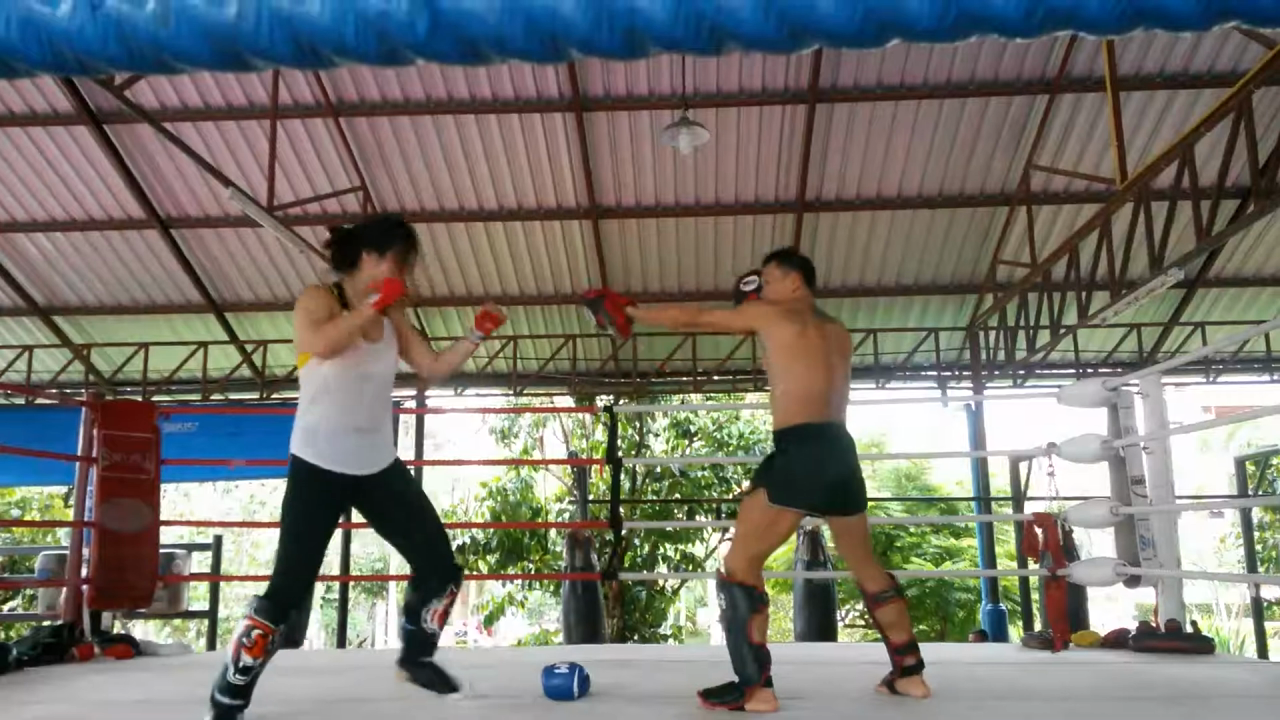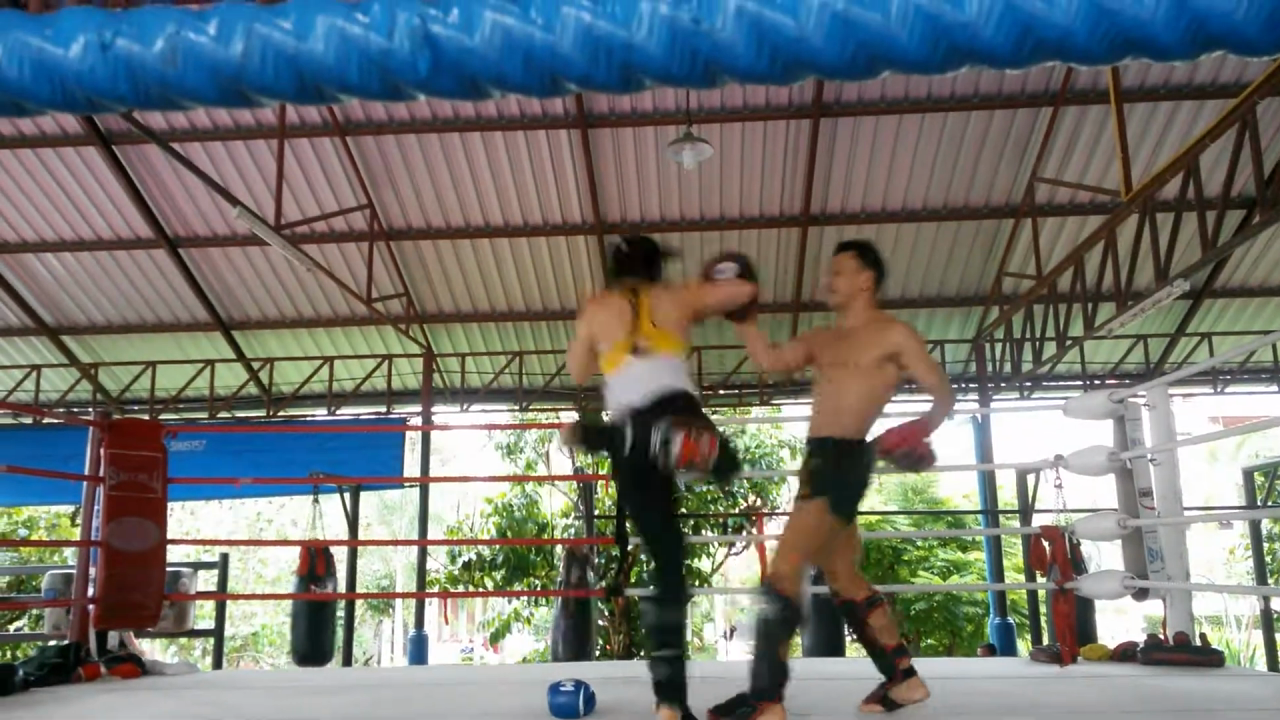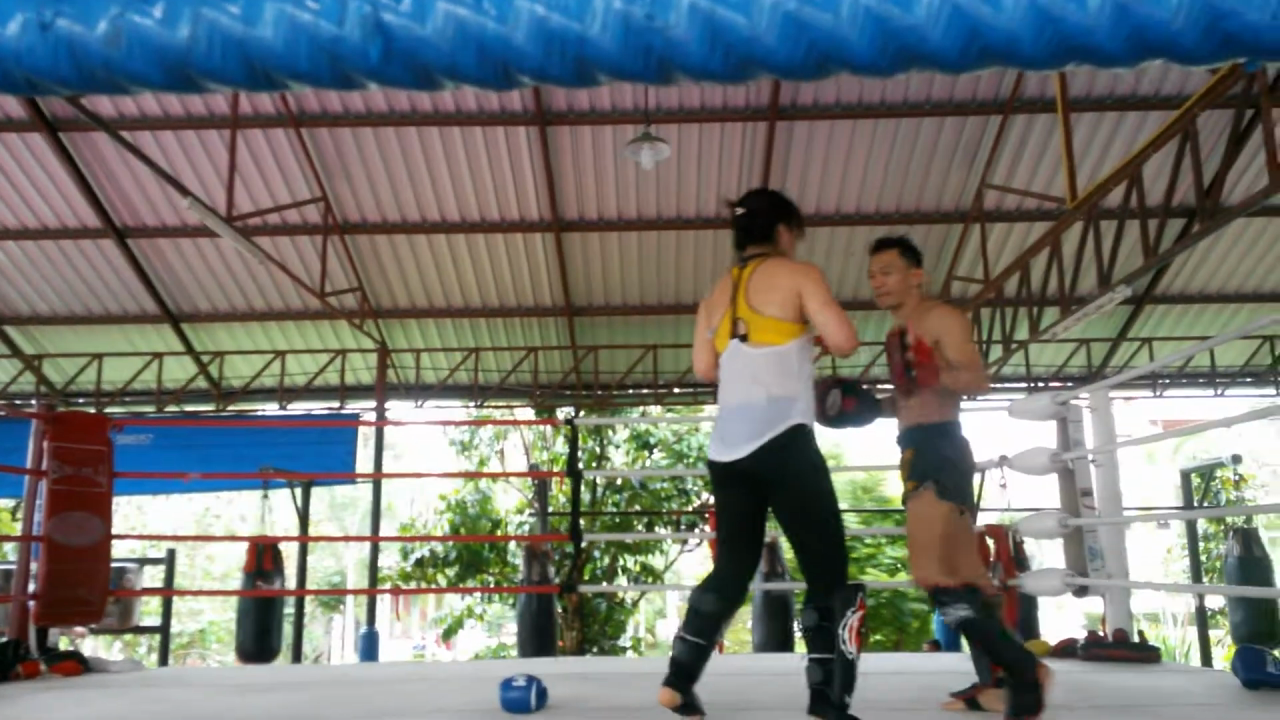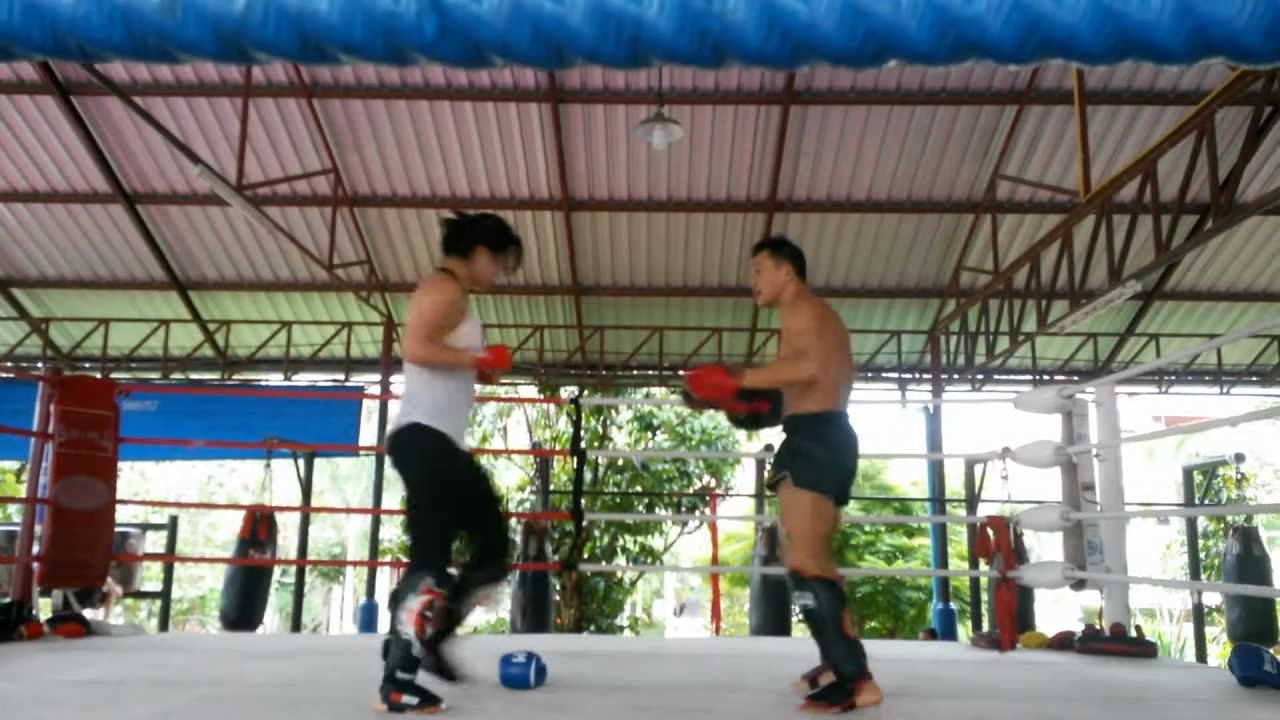
dt=1s
person 1, frame 1
left shoulder: (392, 318)
right shoulder: (317, 300)
left elbow: (435, 368)
right elbow: (321, 345)
left wrist: (477, 336)
right wrist: (373, 303)
left hip: (380, 469)
right hip: (317, 469)
left knee: (439, 565)
right knee: (288, 589)
left ankle: (416, 656)
person 1, frame 2
left shoulder: (595, 312)
right shoulder: (675, 296)
left elbow: (579, 375)
right elbow: (745, 292)
right wrist: (696, 302)
left hip: (633, 439)
right hip: (670, 409)
left knee: (668, 567)
right ankle: (616, 436)
person 1, frame 3
left shoulder: (719, 291)
right shoulder: (798, 274)
left elbow: (704, 368)
right elbow: (844, 340)
right wrist: (815, 339)
left hip: (728, 449)
right hip: (782, 440)
left knee: (732, 569)
right knee: (828, 574)
person 1, frame 4
left shoulder: (446, 294)
right shoulder: (445, 287)
right elbow: (416, 348)
left wrist: (476, 368)
right wrist: (479, 358)
left hip: (439, 442)
right hip: (424, 439)
left knee: (492, 549)
right knee: (431, 560)
left ankle: (431, 641)
right ankle: (399, 683)
person 2, frame 1
left shoulder: (773, 313)
right shoulder: (836, 331)
left elbow: (694, 317)
left wrist: (631, 311)
left hip: (800, 453)
right hip: (839, 452)
left knee: (740, 562)
right knee: (865, 564)
left ankle: (754, 685)
right ankle: (910, 671)
person 2, frame 2
left shoulder: (894, 333)
right shoulder: (828, 338)
left elbow: (943, 393)
right elbow: (771, 363)
left wrist: (919, 428)
right wrist: (740, 317)
left hip: (840, 464)
right hip: (830, 465)
left knee: (785, 570)
right knee: (843, 577)
right ankle: (902, 677)
person 2, frame 3
left shoulder: (941, 317)
right shoulder: (905, 332)
left elbow: (977, 377)
left wrist: (933, 374)
left hip: (936, 451)
right hip: (924, 454)
left knee: (931, 571)
right knee: (966, 571)
left ankle: (1021, 670)
right ankle: (1000, 680)
person 2, frame 4
left shoulder: (803, 311)
right shoulder: (825, 320)
left elbow: (811, 366)
left wrist: (738, 382)
right wrist: (777, 402)
left hip: (814, 442)
right hip: (829, 440)
left knee: (801, 562)
right knee: (814, 560)
left ankle: (855, 679)
right ankle: (839, 669)
